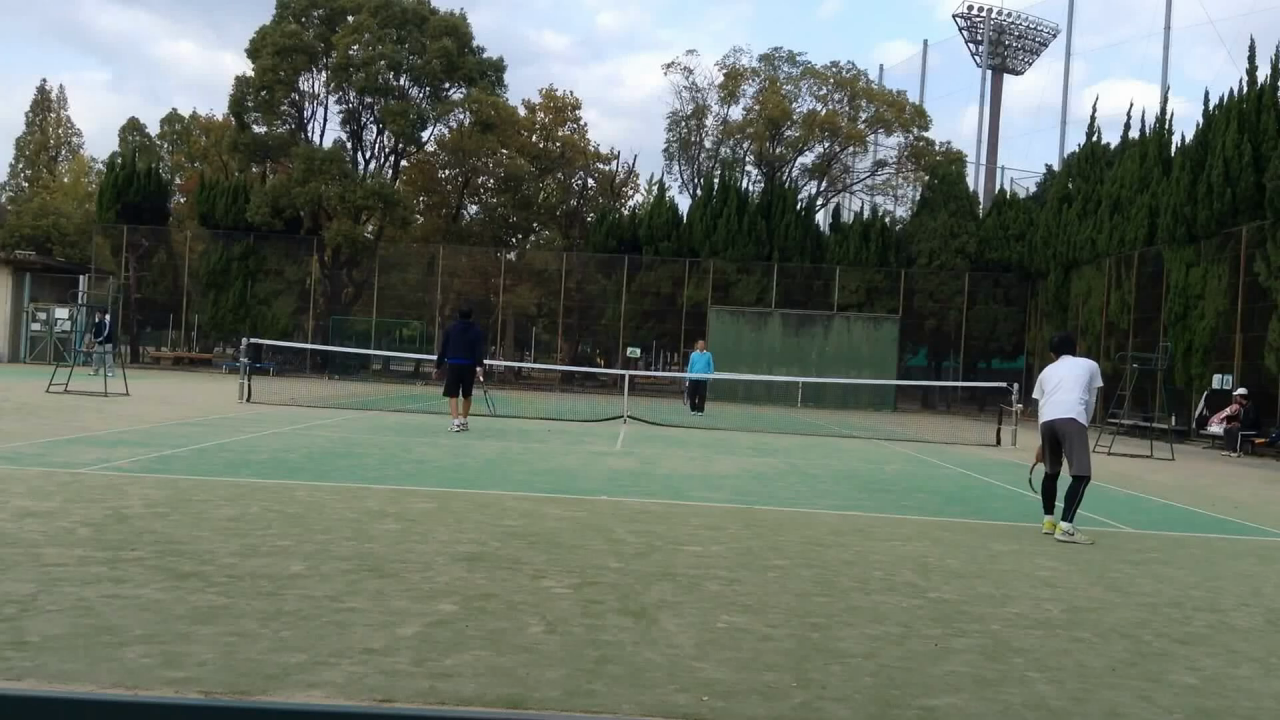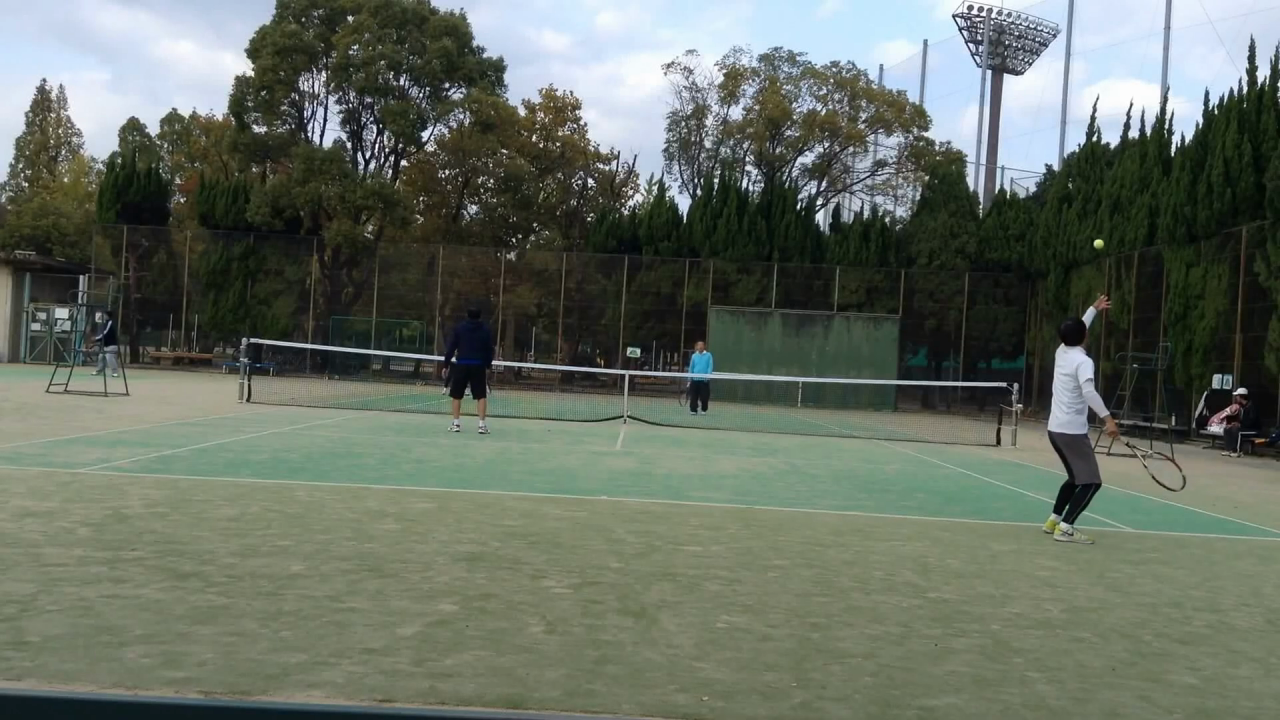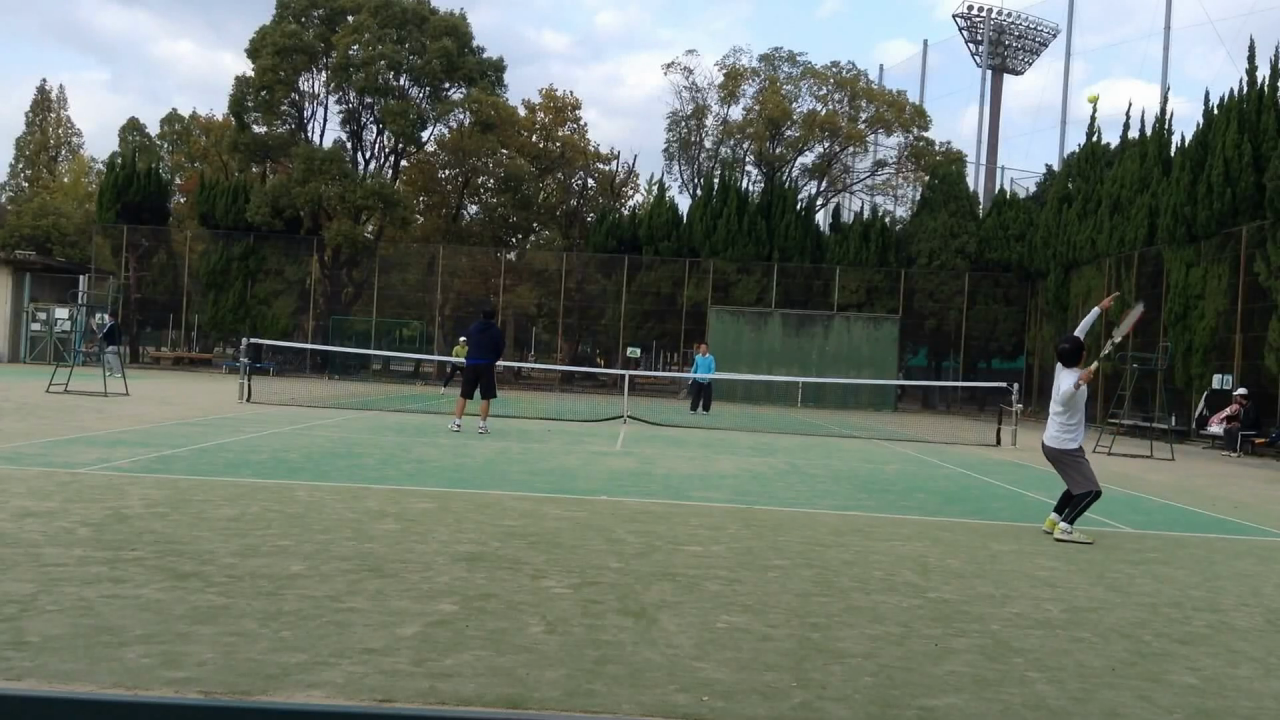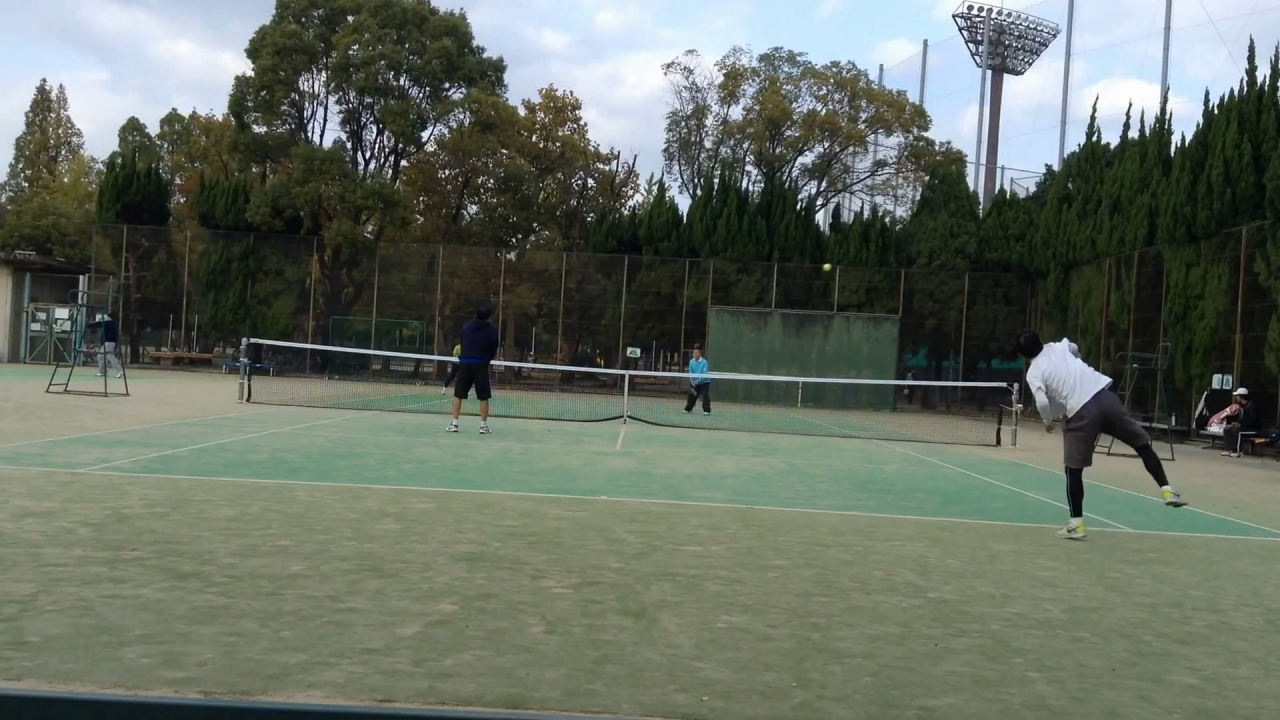
dt=0.5s
person 1, frame 1
left shoulder: (1046, 371)
right shoulder: (1090, 365)
right elbow: (1091, 402)
left wrist: (1041, 445)
right wrist: (1083, 423)
left hip: (1048, 421)
right hip: (1072, 420)
left knee: (1051, 472)
right knee: (1080, 476)
left ankle: (1048, 521)
right ankle: (1065, 527)
person 1, frame 2
left shoulder: (1061, 353)
right shoulder: (1083, 362)
left elbow: (1074, 331)
right elbow: (1089, 392)
left wrist: (1094, 309)
right wrist: (1108, 418)
left hip: (1055, 429)
right hip: (1072, 431)
left knee: (1076, 478)
right knee: (1091, 482)
left ankle: (1054, 520)
right ankle: (1064, 528)
person 1, frame 3
left shoulder: (1061, 366)
right shoulder: (1070, 379)
left elbow: (1077, 334)
right elbow: (1063, 397)
left wrist: (1099, 309)
right wrist: (1079, 383)
left hip: (1054, 443)
right hip: (1064, 446)
left knee: (1079, 486)
right knee: (1091, 490)
left ankle: (1053, 520)
right ankle: (1064, 527)
person 1, frame 4
left shoulder: (1033, 371)
right shoulder: (1058, 348)
left elbow: (1042, 402)
right elbow: (1075, 350)
left wrist: (1047, 422)
left hip: (1082, 412)
right hip: (1104, 396)
left knee: (1073, 469)
right knee: (1142, 445)
left ankle: (1076, 524)
right ankle: (1167, 490)
